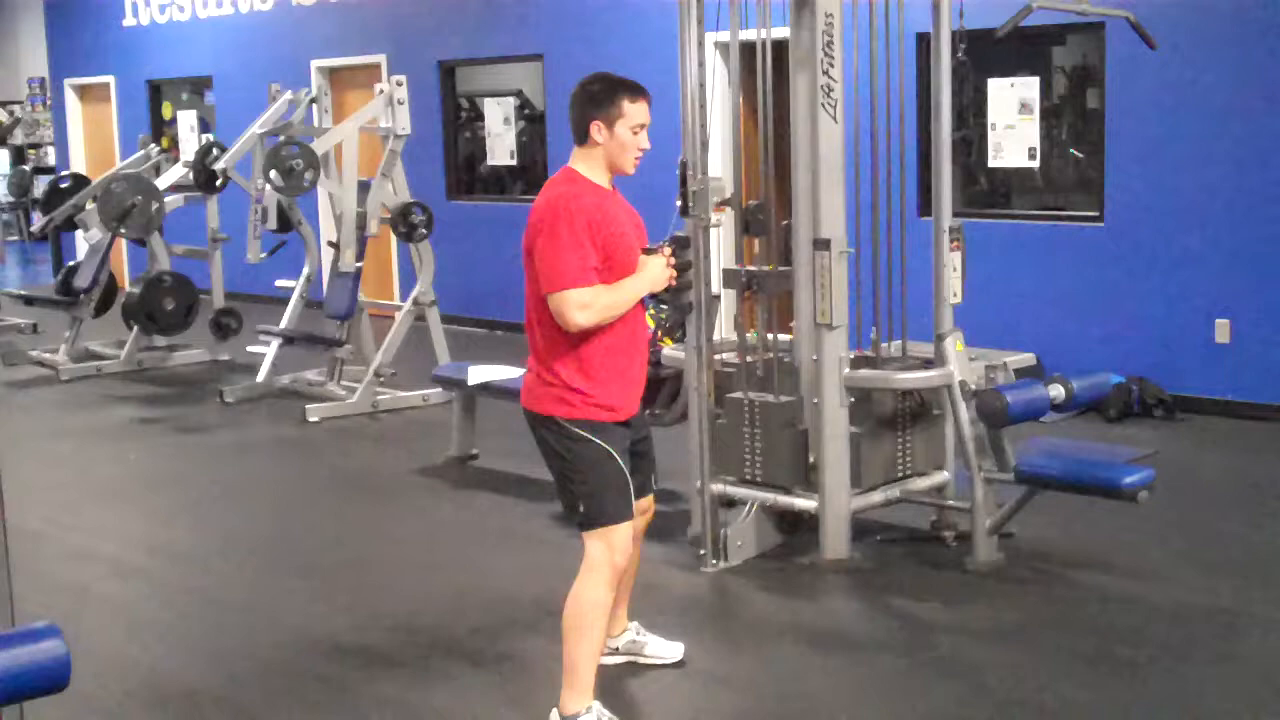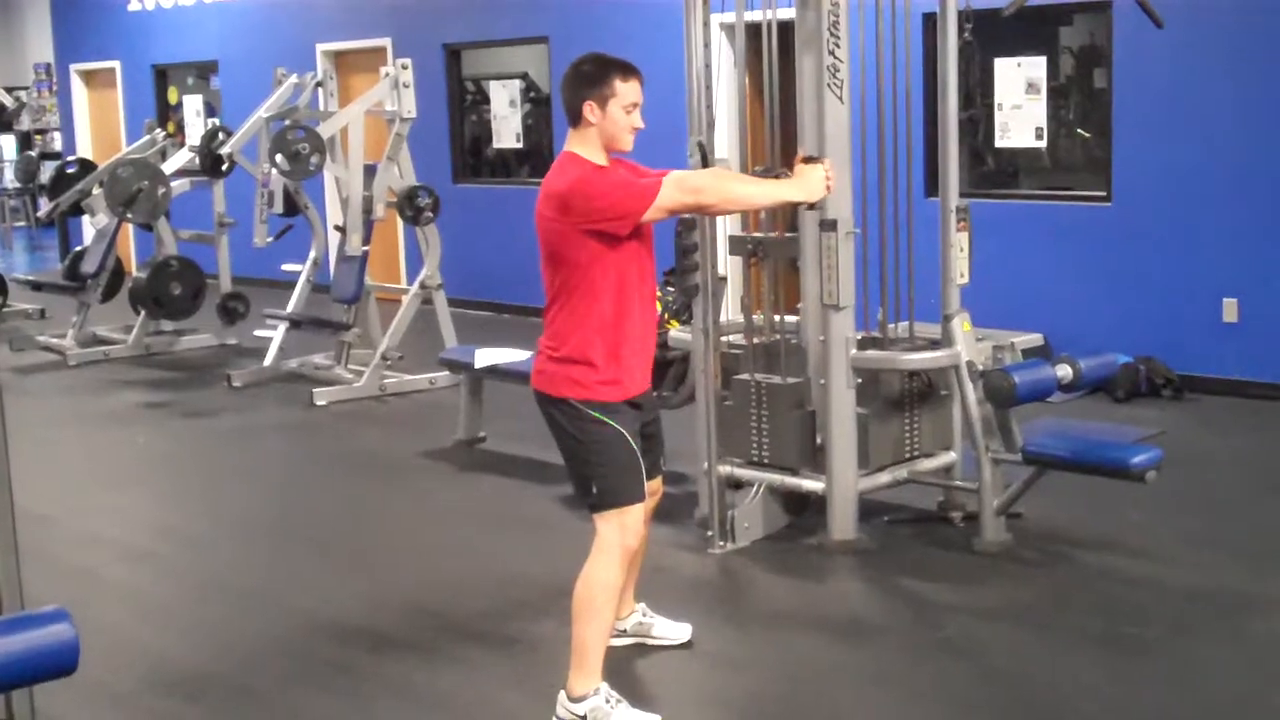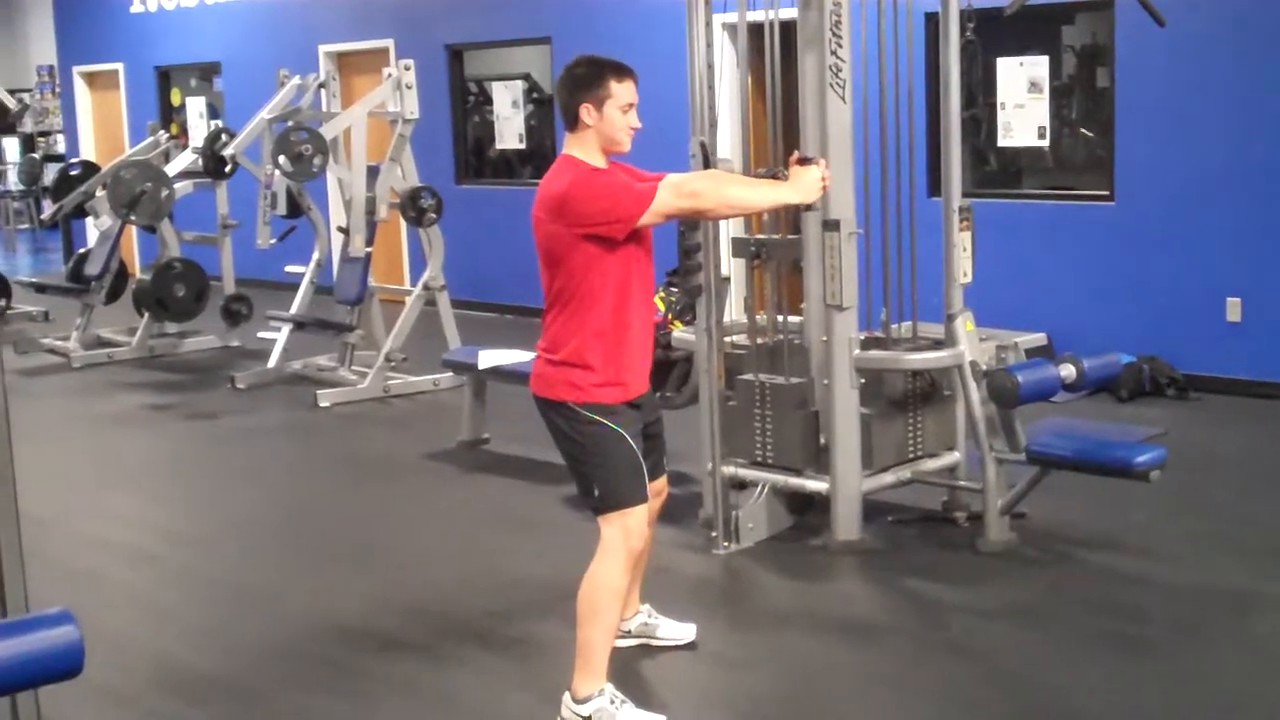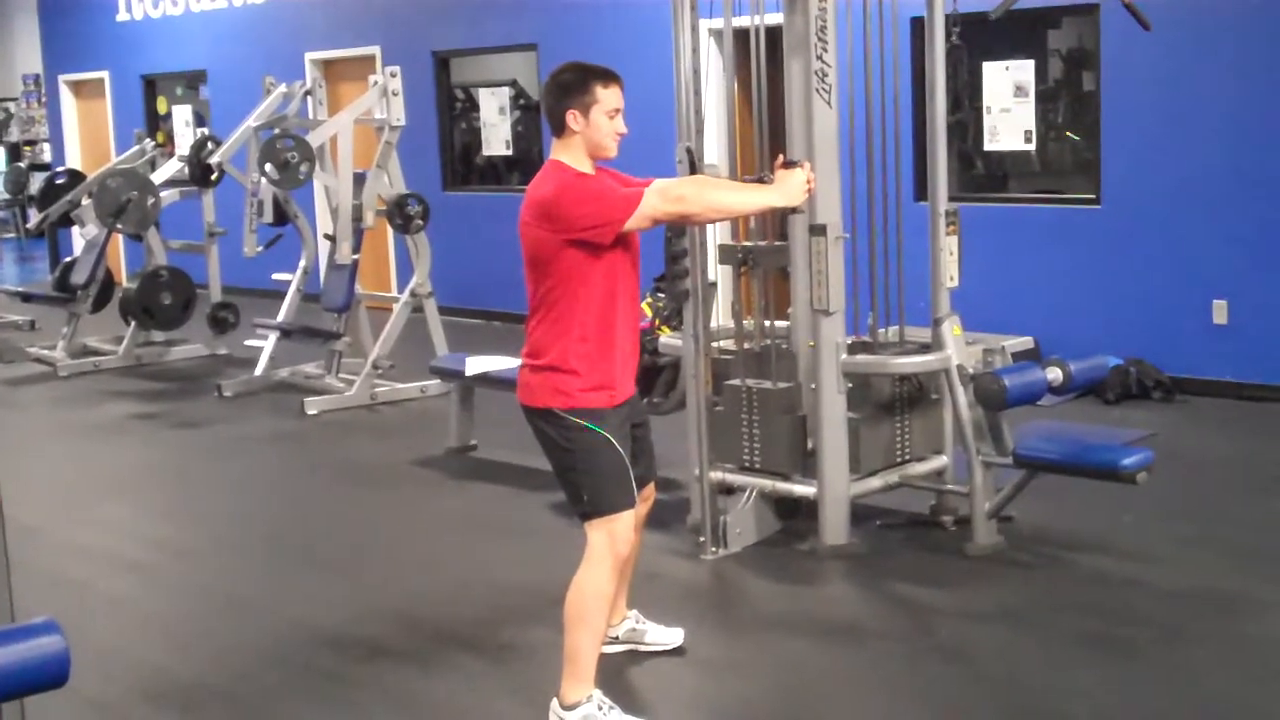
dt=1s
person 1, frame 1
left shoulder: (607, 198)
right shoulder: (564, 205)
right elbow: (577, 311)
left wrist: (653, 271)
right wrist: (646, 280)
left hip: (616, 398)
right hip: (577, 407)
left knee: (637, 513)
right knee: (609, 548)
left ankle: (616, 634)
person 1, frame 2
left shoulder: (613, 173)
right shoulder: (579, 184)
left elbow: (696, 185)
right elbow: (697, 196)
left wrist: (788, 182)
right wrist: (794, 190)
left hip: (621, 377)
right hip: (583, 386)
left knee: (645, 493)
right knee: (619, 529)
left ankle: (623, 616)
person 1, frame 3
left shoulder: (613, 177)
right shoulder: (576, 187)
left elbow: (694, 184)
right elbow: (691, 199)
left wrist: (783, 183)
right wrist: (792, 193)
left hip: (622, 379)
right hip: (584, 388)
left knee: (651, 492)
right knee: (625, 528)
left ankle: (629, 616)
person 1, frame 4
left shoulder: (600, 183)
right shoulder: (562, 193)
left elbow: (680, 189)
right elbow: (677, 205)
left wrist: (770, 187)
right wrist: (777, 196)
left hip: (609, 384)
right hip: (571, 394)
left knee: (639, 499)
right knee: (611, 534)
left ankle: (616, 622)
